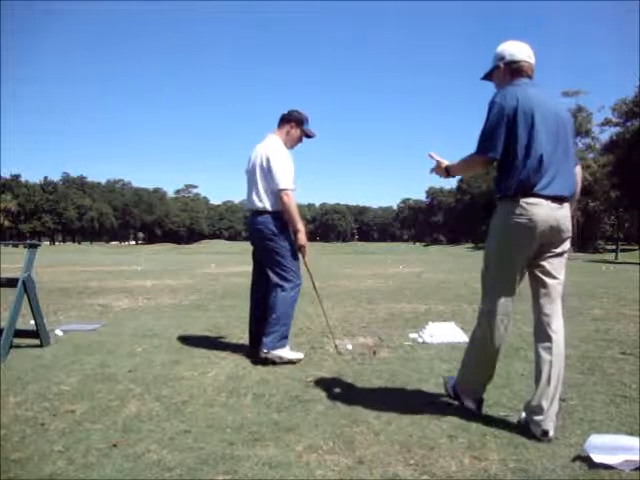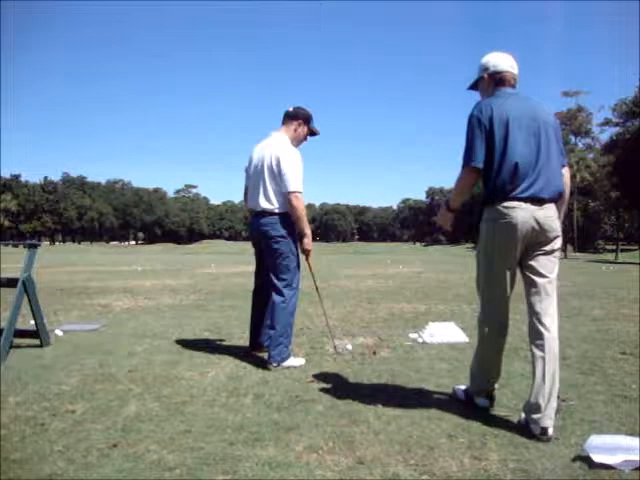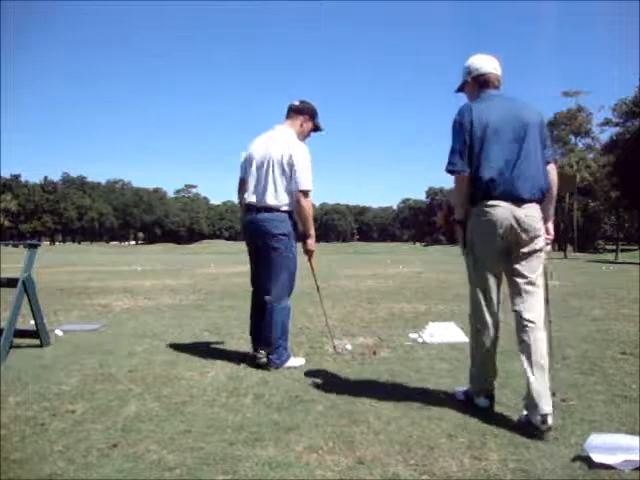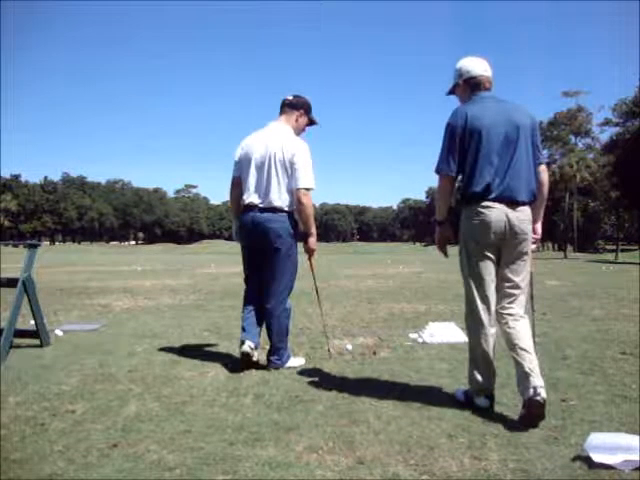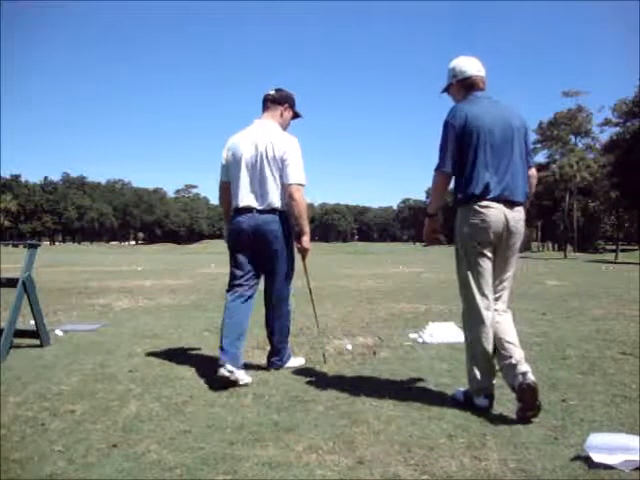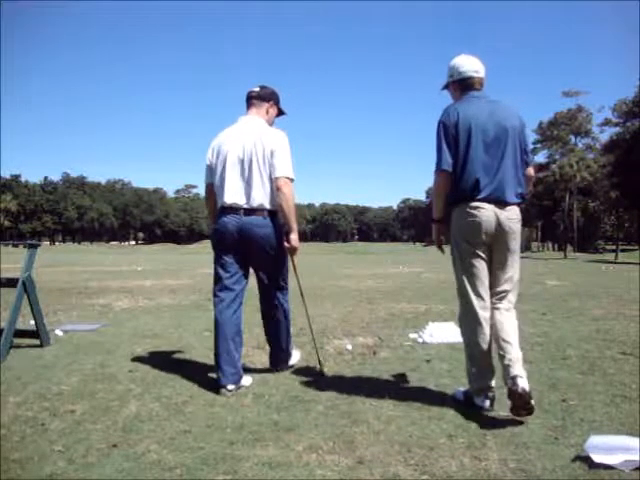
dt=0.2s
person 1, frame 1
left shoulder: (506, 98)
right shoulder: (560, 109)
left elbow: (484, 160)
right elbow: (576, 173)
left wrist: (449, 169)
left hip: (520, 210)
right hip: (560, 213)
left knee: (496, 306)
right knee: (550, 316)
left ankle: (470, 390)
right ankle: (542, 418)
person 1, frame 2
left shoulder: (485, 109)
right shoulder: (545, 115)
left elbow: (473, 171)
right elbow: (564, 175)
left wrist: (450, 208)
left hip: (506, 213)
right hip: (547, 215)
left knee: (494, 309)
right knee: (545, 314)
left ankle: (481, 391)
right ankle: (541, 417)
person 1, frame 3
left shoulder: (468, 113)
right shoulder: (532, 114)
left elbow: (461, 177)
right elbow: (551, 172)
left wrist: (460, 221)
right wrist: (548, 219)
left hip: (488, 214)
right hip: (530, 214)
left knee: (485, 309)
right knee: (531, 311)
left ankle: (481, 390)
right ankle: (540, 408)
person 1, frame 4
left shoulder: (462, 116)
right shoulder: (524, 116)
left elbow: (447, 178)
right elbow: (542, 173)
left wrist: (441, 223)
right wrist: (537, 219)
left hip: (481, 215)
right hip: (520, 216)
left knee: (481, 308)
right knee: (513, 308)
left ankle: (481, 390)
right ankle: (533, 387)
person 1, frame 5
left shoulder: (459, 114)
right shoulder: (515, 117)
left elbow: (444, 175)
right elbow: (531, 175)
left wrist: (431, 216)
left hip: (477, 213)
right hip: (513, 214)
left knee: (479, 306)
right knee: (499, 303)
left ankle: (481, 390)
right ankle: (520, 374)
person 1, frame 6
left shoulder: (453, 114)
right shoulder: (512, 116)
left elbow: (444, 175)
right elbow: (529, 174)
left wrist: (437, 219)
left hip: (470, 213)
right hip: (509, 214)
left knee: (476, 305)
right knee: (504, 302)
left ankle: (481, 390)
right ankle: (516, 379)
person 2, frame 1
left shoulder: (258, 150)
right shoulder: (279, 152)
right elbow: (285, 196)
right wrist: (299, 230)
left hip: (256, 220)
right hip: (273, 222)
left knee: (262, 284)
right knee: (288, 281)
left ankle: (258, 342)
right ankle: (273, 343)
person 2, frame 2
left shoulder: (259, 149)
right shoulder: (288, 152)
left elbow: (248, 193)
right elbow: (294, 198)
right wrist: (306, 233)
left hip: (257, 222)
right hip: (278, 225)
left knee: (263, 285)
right knee: (285, 288)
left ankle: (258, 340)
right ankle: (279, 354)
person 2, frame 3
left shoulder: (257, 143)
right shoulder: (297, 148)
left elbow: (241, 188)
right elbow: (302, 198)
right wrist: (310, 234)
left hip: (252, 219)
right hip: (278, 222)
left knee: (260, 288)
right knee: (278, 291)
left ankle: (260, 347)
right ankle: (277, 356)
person 2, frame 4
left shoulder: (249, 141)
right shoulder: (296, 146)
left elbow: (235, 188)
right elbow: (302, 197)
left wrist: (238, 220)
right wrist: (311, 233)
left hip: (249, 219)
right hip: (279, 222)
left knee: (254, 285)
right knee: (279, 292)
left ankle: (249, 339)
right ankle: (279, 356)
person 2, frame 5
left shoulder: (234, 141)
right shoulder: (286, 142)
left elbow: (224, 191)
right elbow: (294, 193)
left wrist: (230, 224)
right wrist: (304, 232)
left hip: (241, 222)
right hip: (274, 223)
left knee: (239, 290)
right knee: (278, 294)
left ankle: (230, 360)
right ankle: (279, 357)
person 2, frame 6
left shoulder: (220, 140)
right shoulder: (274, 137)
left elbow: (210, 193)
right elbow: (282, 187)
left wrist: (217, 227)
right wrist: (293, 230)
left hip: (227, 222)
right hip: (263, 222)
left knee: (227, 298)
right knee: (275, 294)
left ankle: (229, 375)
right ankle: (281, 358)
